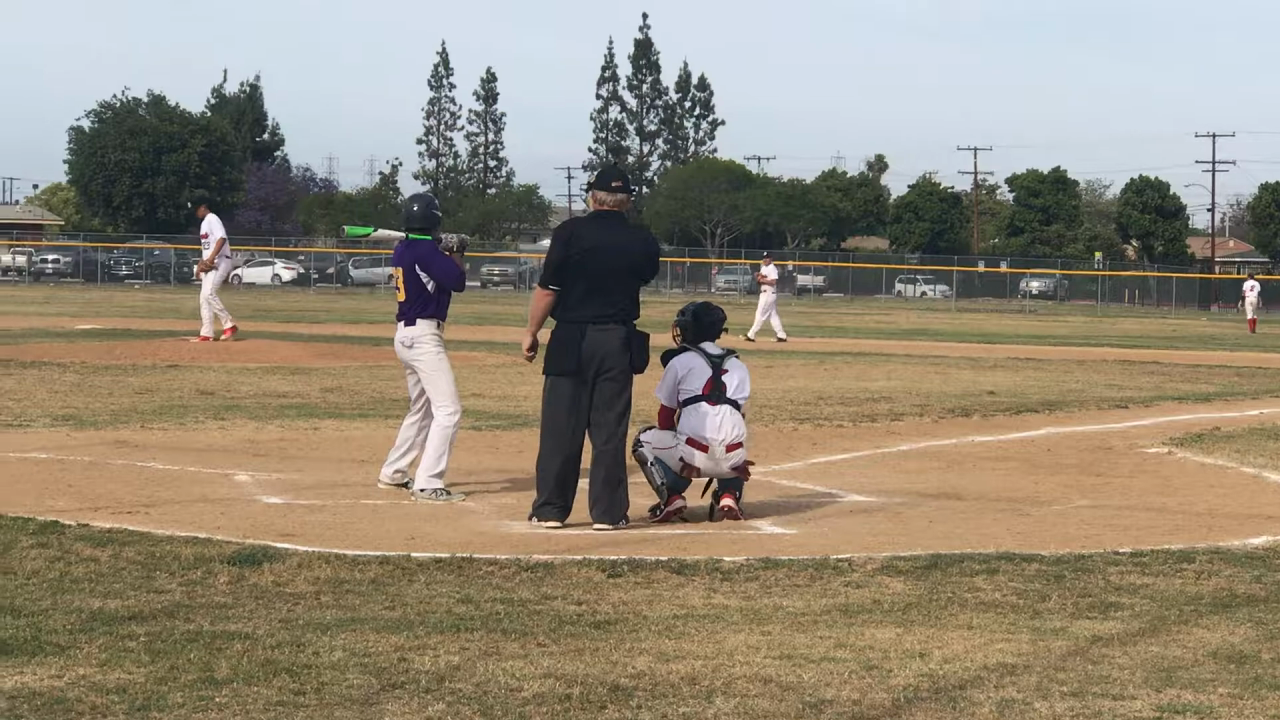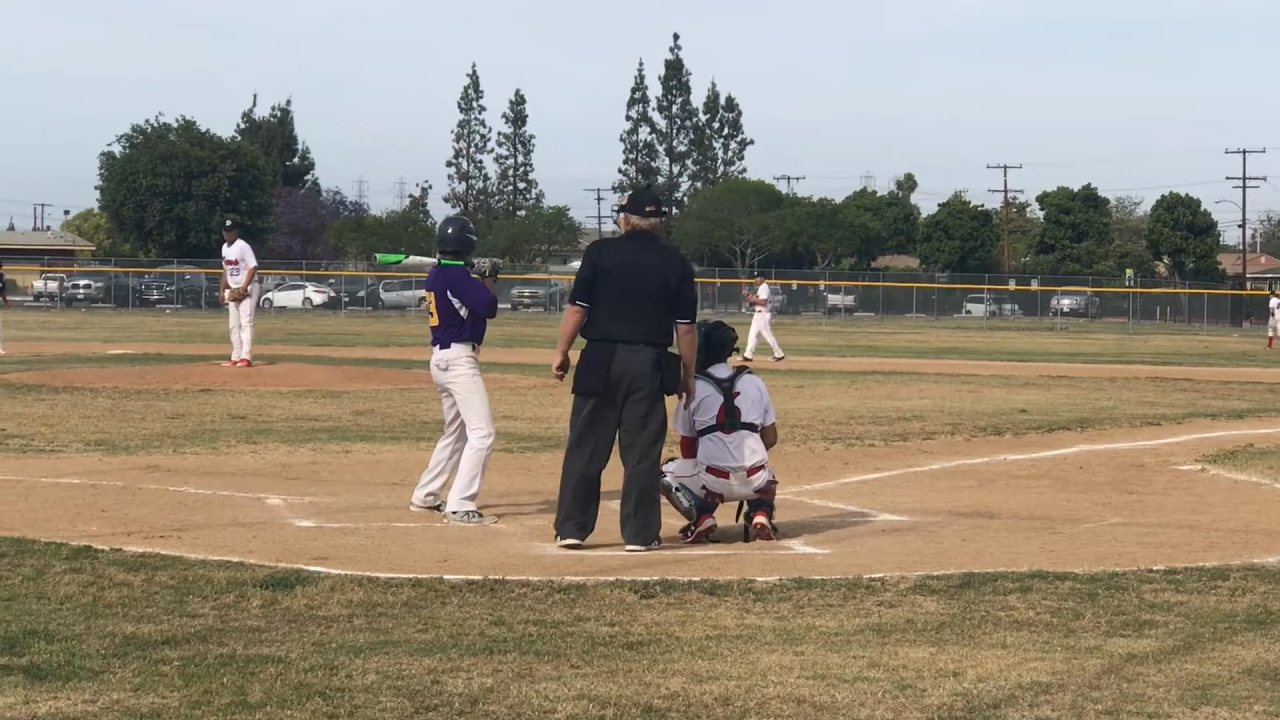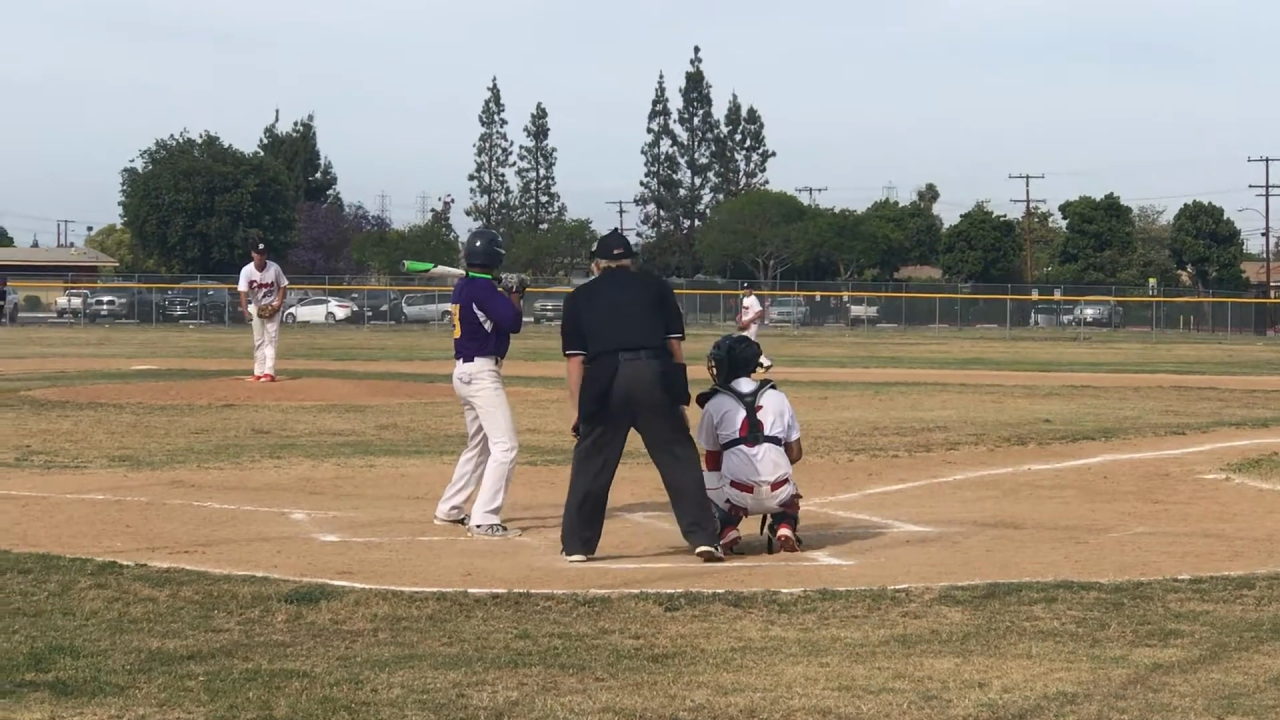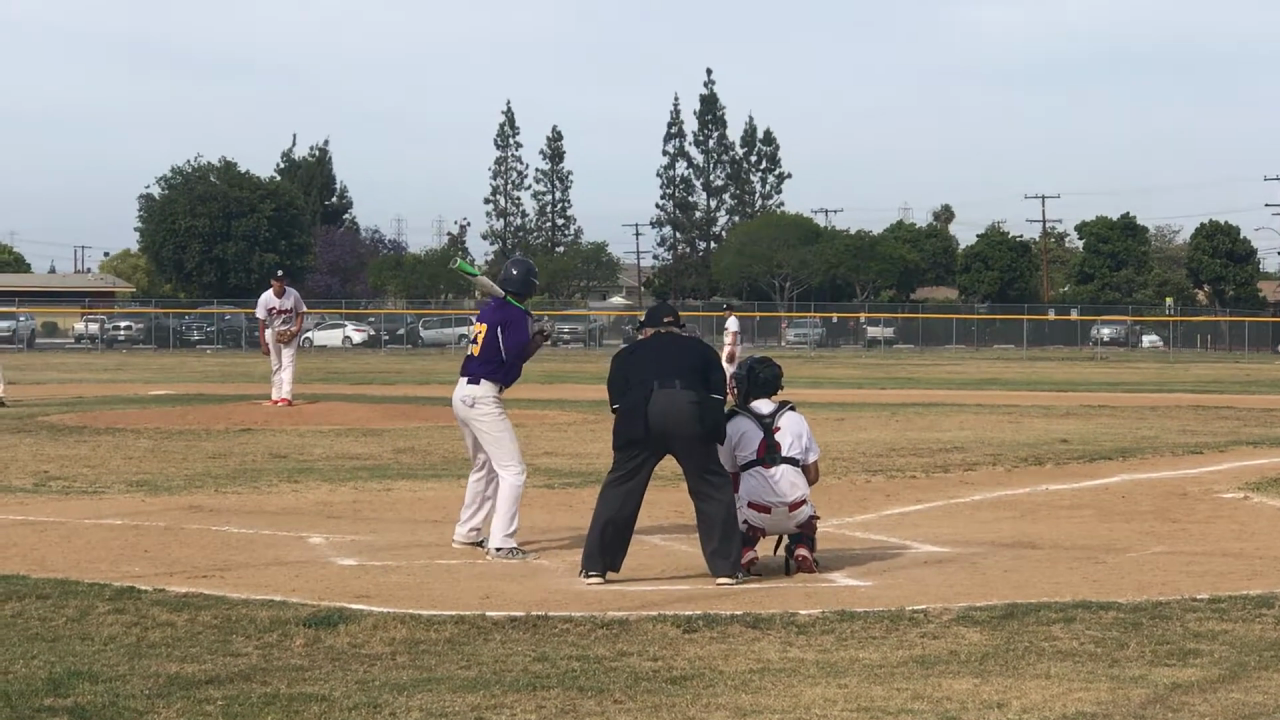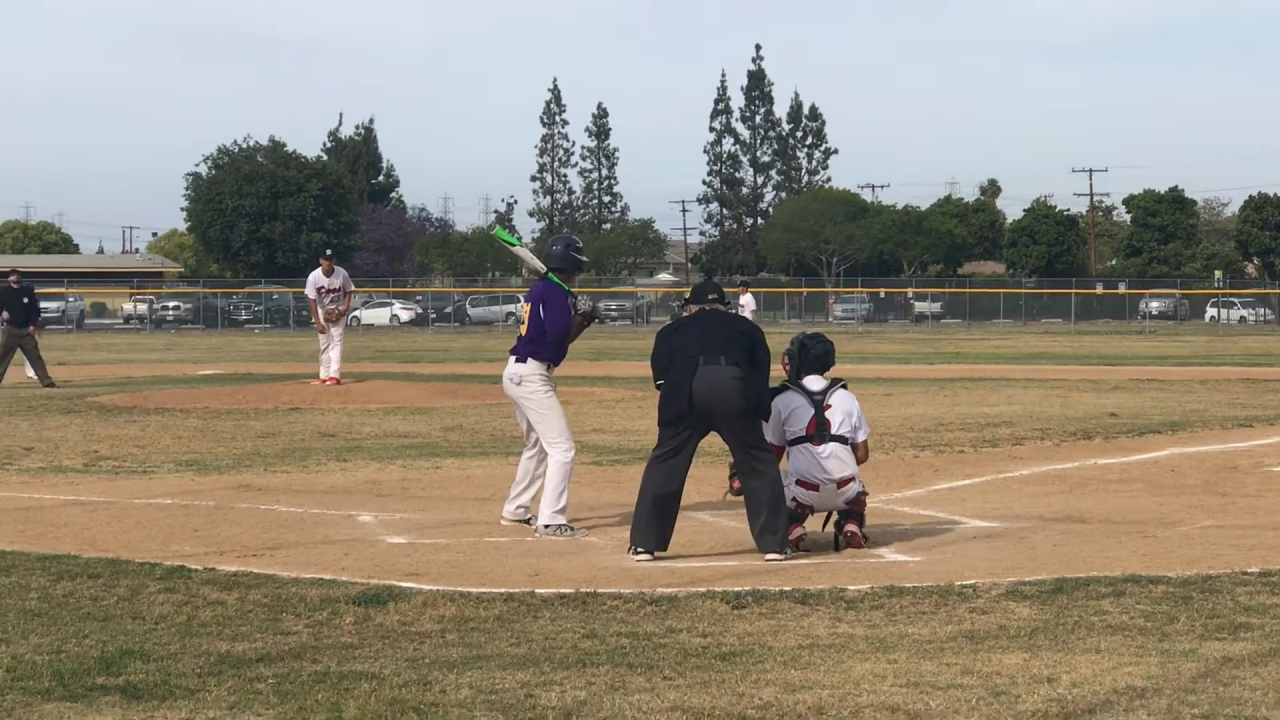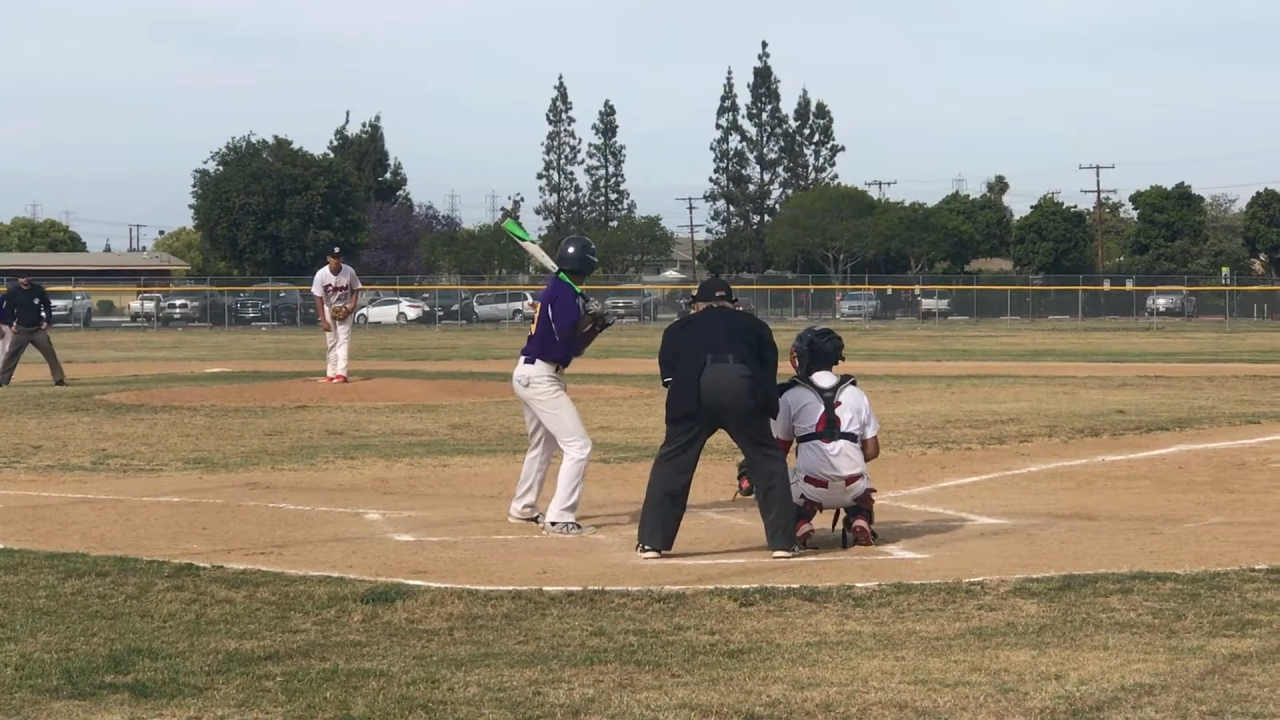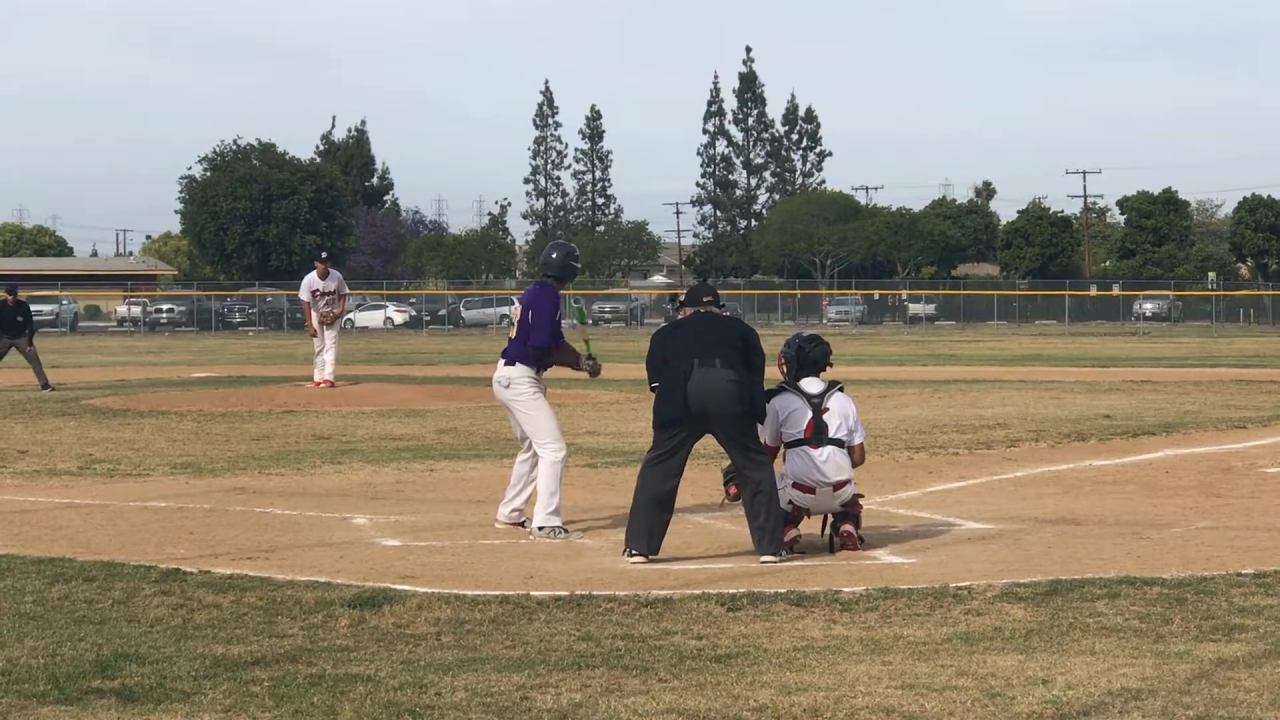
dt=0.7s
person 1, frame 1
left shoulder: (570, 232)
right shoulder: (644, 242)
left elbow: (547, 290)
left wrist: (531, 333)
left hip: (571, 340)
right hip: (618, 342)
left knee: (560, 426)
right knee: (610, 431)
left ankle: (550, 509)
right ankle: (608, 512)
person 1, frame 2
left shoulder: (600, 251)
right shoulder: (676, 263)
left elbow: (577, 309)
right elbow: (685, 327)
left wrist: (561, 352)
right wrist: (688, 375)
left hip: (601, 361)
right hip: (650, 364)
left knee: (585, 447)
right knee: (643, 452)
left ankle: (571, 527)
right ankle: (640, 533)
person 1, frame 3
left shoulder: (579, 297)
right shoulder: (655, 286)
left elbow: (575, 358)
right elbow: (675, 343)
left wrist: (580, 408)
right wrist: (675, 391)
left hip: (605, 381)
right hip: (654, 374)
left knee: (590, 464)
right knee: (680, 458)
left ankle: (575, 544)
right ankle: (704, 538)
person 1, frame 4
left shoulder: (627, 354)
right shoulder: (701, 349)
left elbow: (620, 407)
right elbow: (716, 399)
left wrist: (631, 455)
right wrist: (701, 446)
left hip: (641, 412)
right hip: (691, 408)
left knee: (619, 486)
right knee: (714, 486)
left ankle: (594, 566)
right ankle: (726, 568)
person 1, frame 5
left shoulder: (671, 330)
right shoulder: (746, 327)
left elbow: (662, 379)
right elbow: (761, 373)
left wrist: (675, 414)
right wrist: (751, 414)
left hip: (687, 391)
right hip: (735, 386)
left knee: (664, 463)
right knee: (760, 463)
left ankle: (643, 544)
right ankle: (774, 544)
person 1, frame 6
left shoulder: (678, 328)
right shoulder: (754, 324)
left elbow: (669, 374)
right elbow: (769, 369)
right wrist: (765, 405)
left hip: (694, 389)
right hip: (743, 385)
left knee: (671, 462)
right knee: (769, 461)
left ankle: (652, 542)
right ankle: (782, 542)
person 1, frame 7
left shoulder: (666, 333)
right shoulder: (741, 329)
left elbow: (656, 379)
right elbow: (757, 375)
right wrist: (753, 412)
left hip: (681, 394)
right hip: (730, 390)
left knee: (658, 466)
right knee: (756, 465)
left ankle: (638, 547)
right ankle: (770, 546)
person 2, frame 1
left shoulder: (402, 249)
right shoulder: (425, 249)
right elbow: (458, 282)
left wrist: (444, 252)
right wrist: (456, 253)
left hip: (408, 334)
right hip: (423, 336)
left knee: (421, 410)
right knee: (447, 410)
left ankle: (392, 473)
right ankle: (427, 484)
person 2, frame 2
left shoulder: (436, 274)
right shoulder: (457, 275)
right elbow: (489, 307)
left wrist: (479, 279)
right wrist: (489, 279)
left hip: (443, 358)
right hip: (459, 360)
left knee: (456, 433)
right knee: (482, 433)
left ankle: (425, 496)
right ankle: (460, 507)
person 2, frame 3
left shoulder: (463, 286)
right shoulder: (483, 287)
right elbow: (513, 323)
left wrist: (505, 294)
right wrist: (514, 295)
left hip: (466, 371)
right hip: (481, 373)
left knee: (478, 446)
right knee: (504, 446)
left ankle: (449, 509)
right ankle: (484, 520)
person 2, frame 4
left shoulder: (489, 309)
right shoulder: (515, 314)
right elbow: (516, 355)
left wrist: (534, 336)
right wrist: (539, 337)
left hip: (464, 393)
right hip: (483, 397)
left knee: (484, 467)
right knee: (512, 470)
left ankle: (466, 533)
right ankle: (501, 544)
person 2, frame 5
left shoulder: (539, 289)
right shoulder: (556, 292)
right elbow: (559, 336)
left wrist: (584, 321)
right wrist: (582, 314)
left hip: (519, 373)
right hip: (531, 376)
left knee: (538, 445)
right knee: (561, 447)
left ankle: (515, 510)
right ankle: (551, 521)
person 2, frame 6
left shoulder: (556, 289)
right shoulder: (564, 291)
left elbow: (575, 347)
right elbow: (567, 333)
left wrist: (598, 325)
right wrist: (590, 316)
left hip: (529, 374)
right hip: (541, 377)
left knee: (542, 445)
right knee: (578, 446)
left ankle: (523, 509)
right ankle: (559, 518)
person 2, frame 7
left shoulder: (536, 293)
right shoulder: (548, 298)
left elbow: (555, 341)
right elbow: (541, 350)
left wrist: (583, 360)
right wrist: (579, 363)
left hip: (507, 376)
right hip: (520, 379)
left knee: (532, 448)
right knee: (553, 449)
left ankle: (510, 513)
right ankle: (545, 524)
person 3, frame 1
left shoulder: (680, 361)
right shoulder: (739, 366)
left elbow: (665, 418)
left wrist: (676, 444)
left hip: (692, 455)
right hip: (731, 459)
left knee: (645, 441)
left ankle: (671, 497)
right ankle: (730, 496)
person 3, frame 2
left shoulder: (693, 389)
right shoulder: (755, 383)
left elbow: (688, 447)
right elbow: (770, 438)
left wrist: (700, 467)
left hip: (713, 482)
right hip: (754, 481)
left knee: (668, 472)
left ankle: (700, 517)
right ankle: (761, 514)
person 3, frame 3
left shoulder: (715, 403)
right shoulder: (778, 397)
left elbow: (712, 462)
right elbow: (795, 454)
left hip: (737, 495)
right hip: (778, 494)
left ankle: (726, 530)
right ankle: (785, 527)
person 3, frame 4
left shoulder: (734, 425)
right shoulder: (797, 419)
left elbow: (730, 482)
right elbow: (812, 476)
left hip: (755, 517)
right hip: (796, 516)
left ankle: (743, 551)
right ankle: (803, 550)
person 3, frame 5
left shoulder: (783, 400)
right shoulder: (847, 397)
left elbow: (772, 455)
right elbow: (862, 455)
left hip: (804, 494)
right hip: (845, 492)
left ankle: (792, 527)
right ankle: (852, 526)
person 3, frame 6
left shoulder: (791, 396)
right shoulder: (856, 394)
left elbow: (778, 450)
right elbow: (871, 451)
left hip: (811, 490)
right hip: (852, 489)
left ankle: (798, 524)
right ankle: (860, 522)
person 3, frame 7
left shoulder: (780, 401)
right shoulder: (843, 400)
left elbow: (767, 456)
right elbow: (858, 457)
left hip: (801, 496)
right hip: (841, 495)
left ankle: (786, 530)
right ankle: (847, 529)
